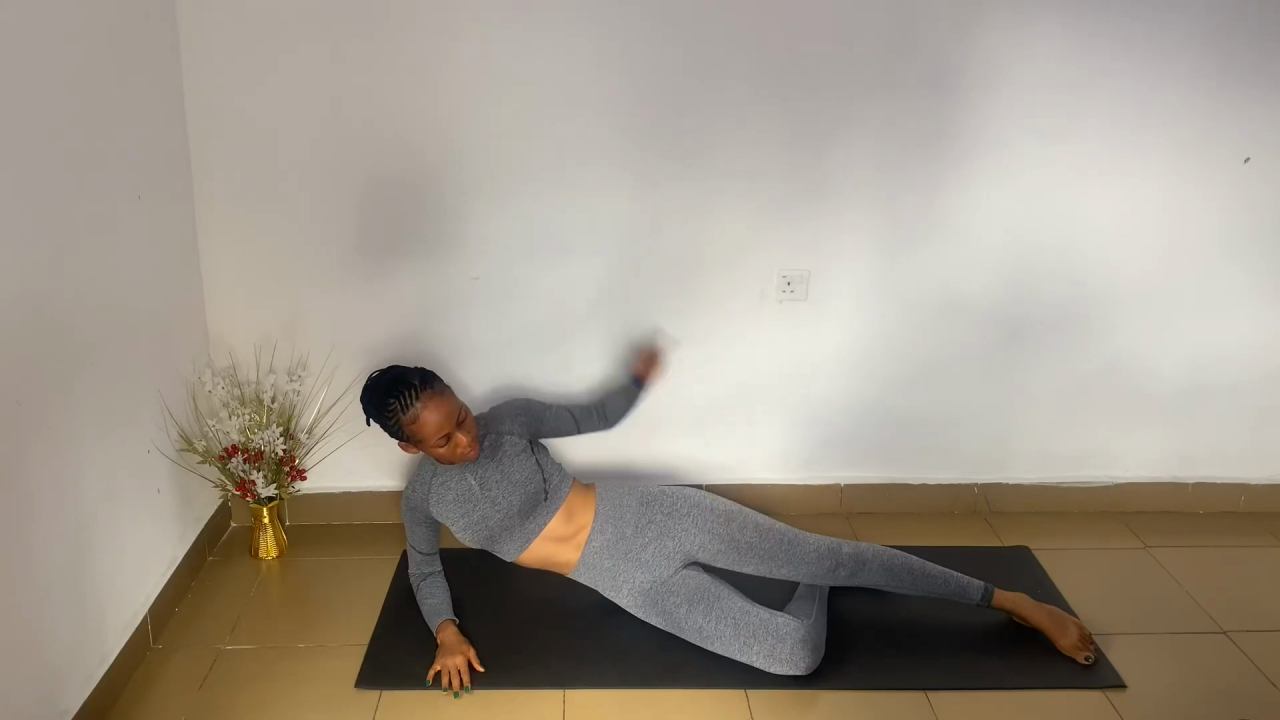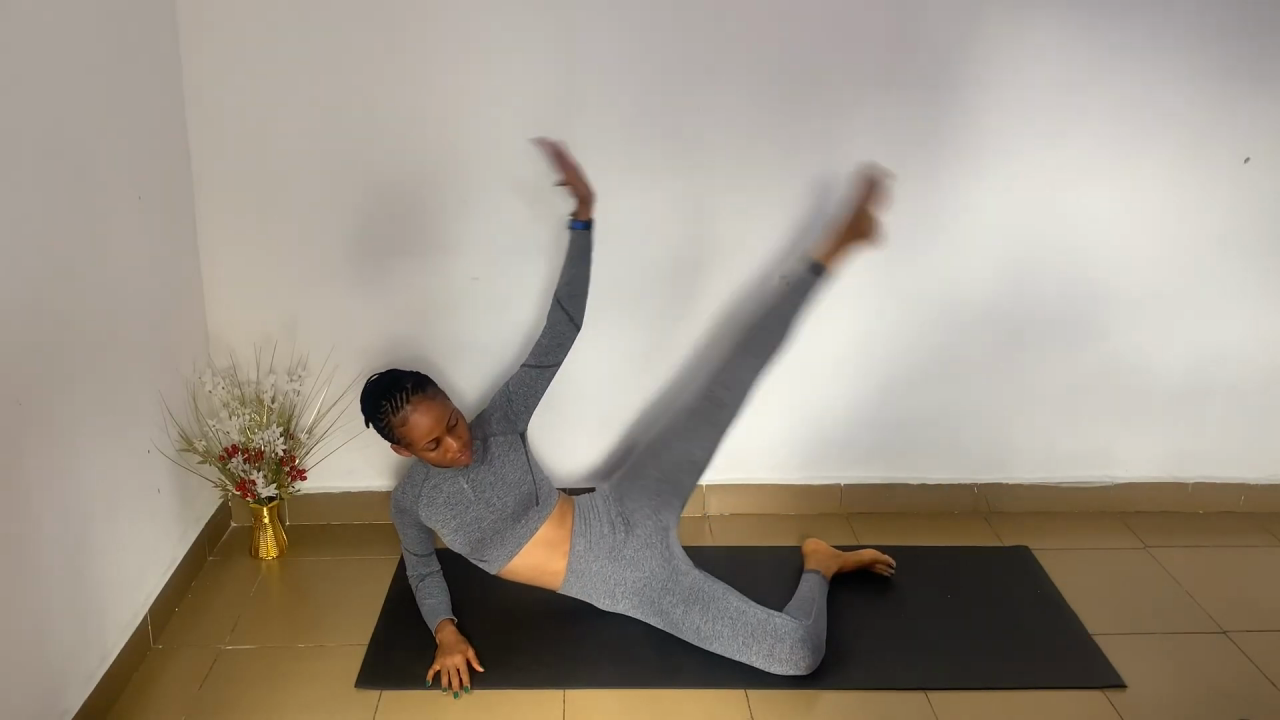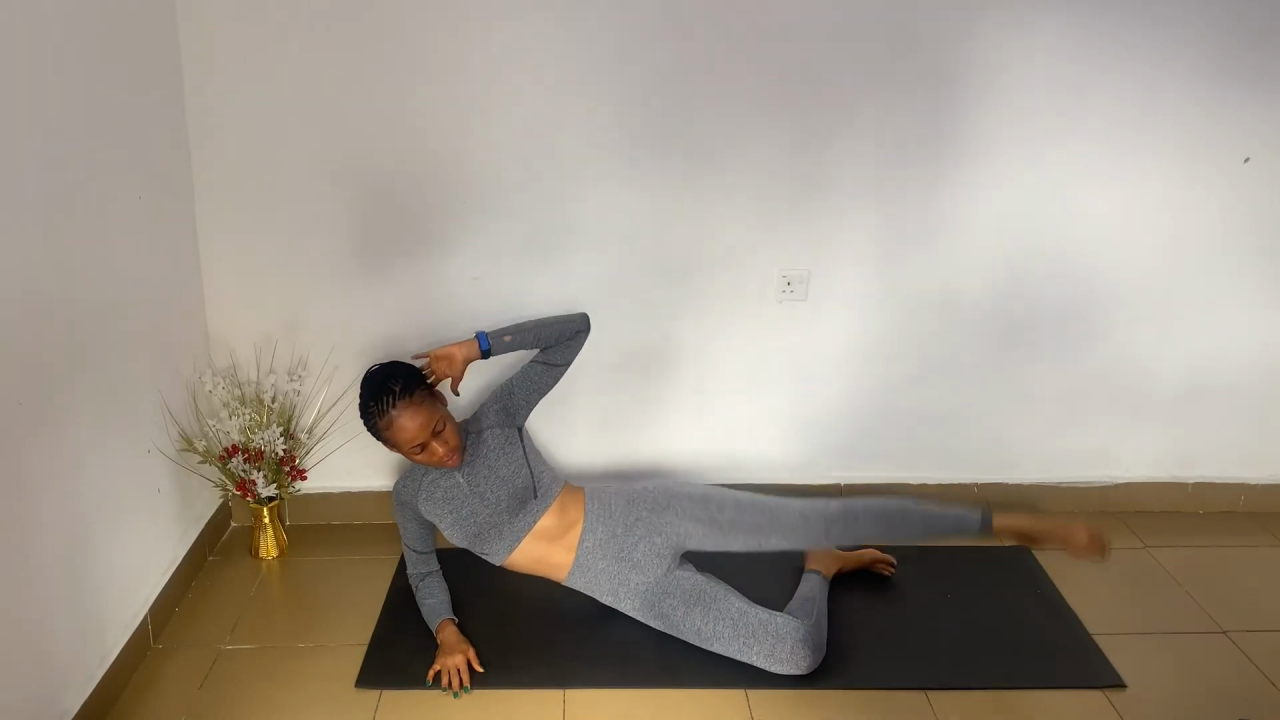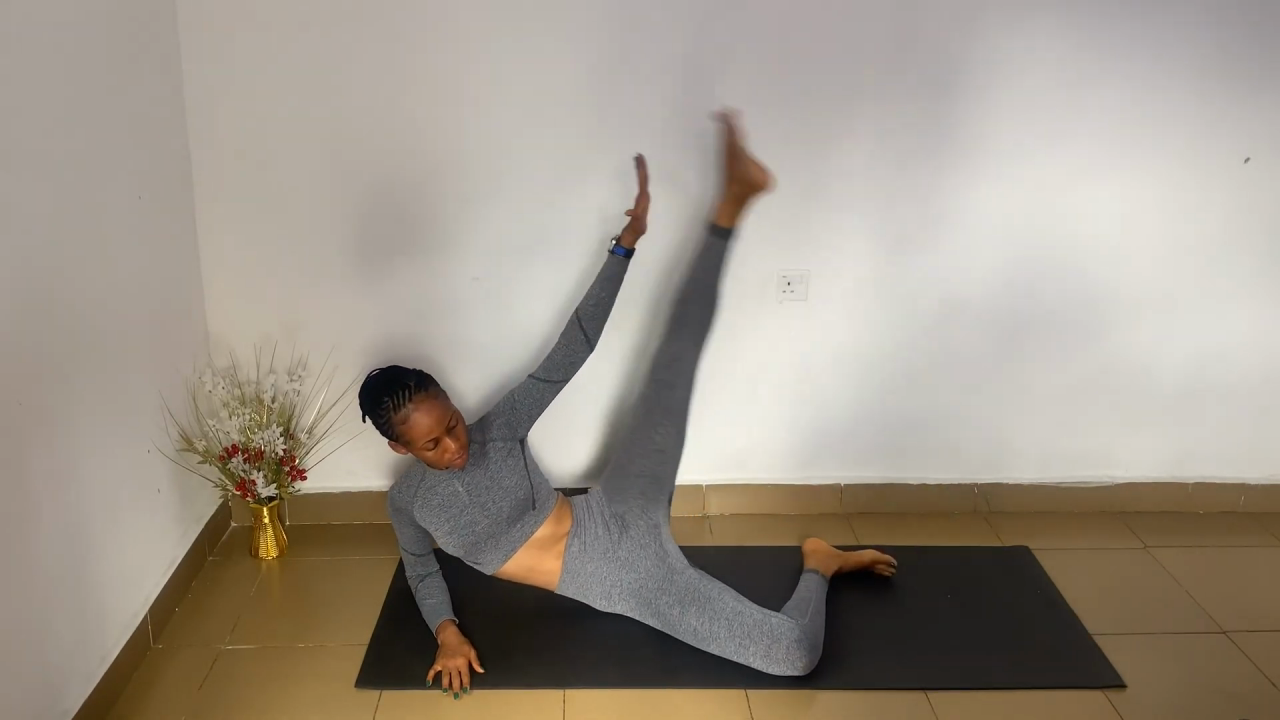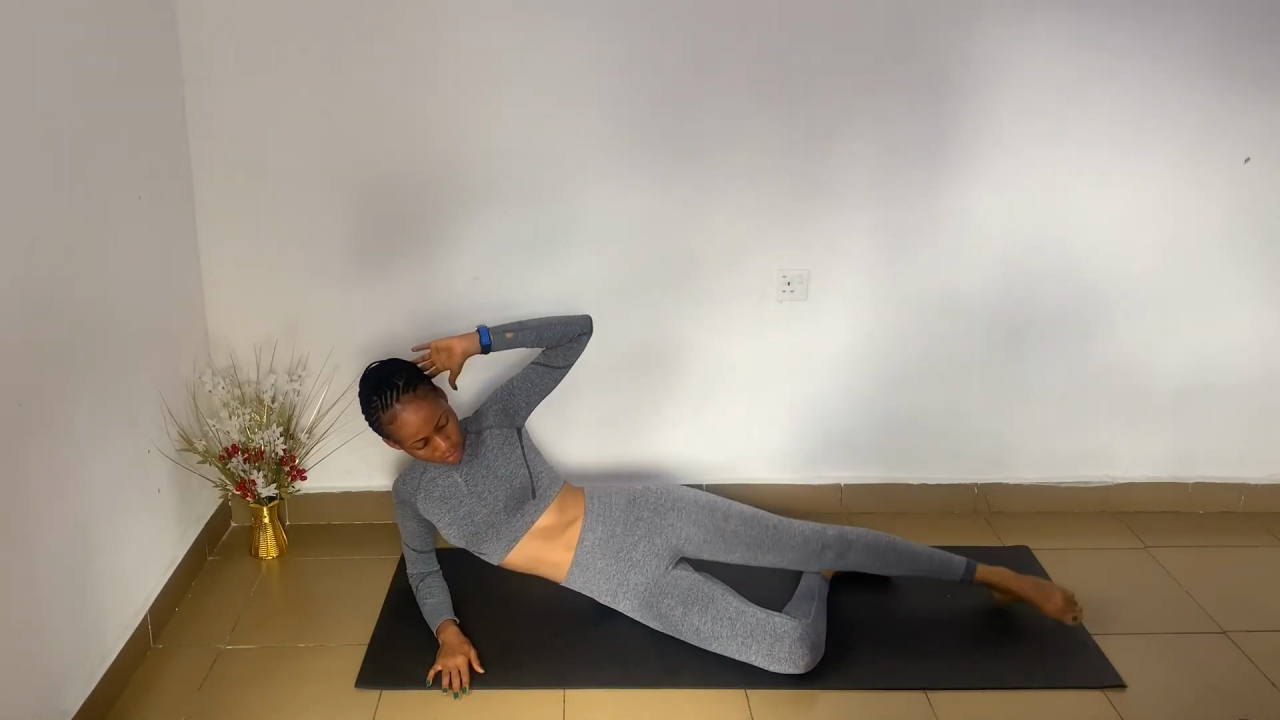
dt=1s
person 1, frame 1
left shoulder: (508, 419)
right shoulder: (423, 492)
left elbow: (602, 415)
right elbow: (423, 564)
left wrist: (637, 377)
right wrist: (446, 632)
left hip: (650, 518)
right hip: (630, 582)
left knee: (835, 554)
right knee: (795, 653)
left ankle: (1013, 602)
right ankle: (815, 583)
person 1, frame 2
left shoulder: (499, 420)
right shoulder: (411, 501)
left elbow: (564, 324)
right elbow: (425, 570)
left wrist: (583, 217)
right wrist: (446, 634)
left hip: (629, 521)
right hip: (618, 584)
left knee: (725, 385)
right knee: (798, 654)
right ankle: (822, 566)
person 1, frame 3
left shoulder: (496, 414)
right shoulder: (412, 494)
left elbow: (577, 327)
right elbow: (421, 566)
left wrist: (478, 346)
right wrist: (446, 631)
left hip: (638, 521)
right hip: (625, 586)
left knee: (829, 515)
right knee: (796, 653)
left ankle: (1001, 522)
right ankle: (826, 565)
person 1, frame 4
left shoulder: (500, 426)
right shoulder: (408, 500)
left elbow: (578, 339)
right elbow: (420, 567)
left wrist: (626, 242)
right wrist: (446, 630)
left hip: (623, 519)
right hip: (620, 584)
left knee: (671, 365)
right knee: (794, 652)
right ankle: (825, 564)
person 1, frame 5
left shoulder: (495, 416)
right shoulder: (411, 492)
left elbow: (577, 329)
right elbow: (420, 565)
left wrist: (477, 340)
right wrist: (447, 632)
left hip: (636, 521)
right hip: (621, 584)
left knee: (816, 537)
right knee: (796, 651)
left ankle: (991, 574)
right ankle: (819, 575)
